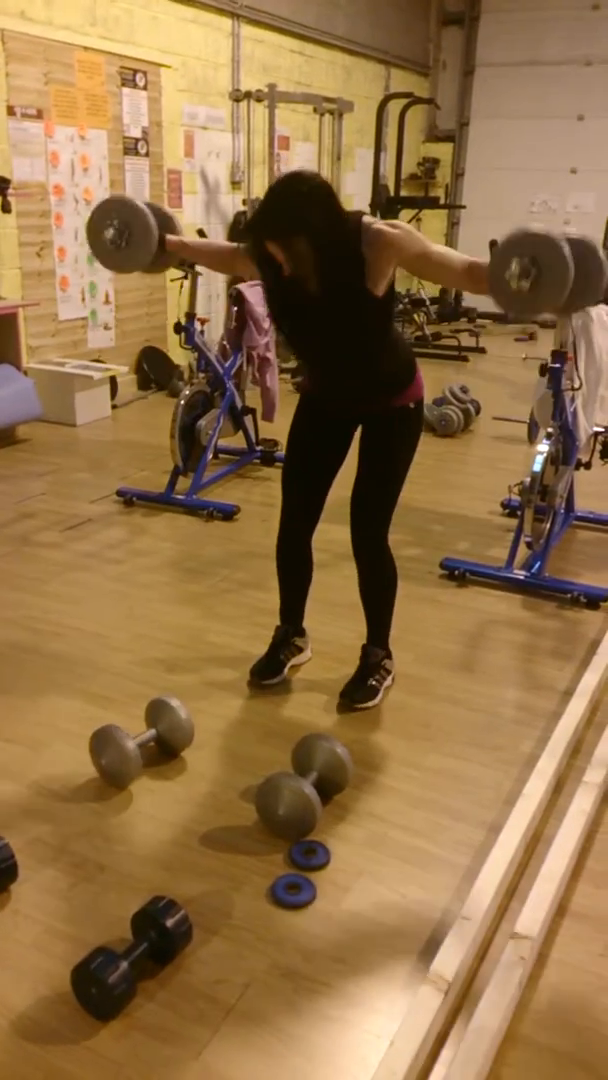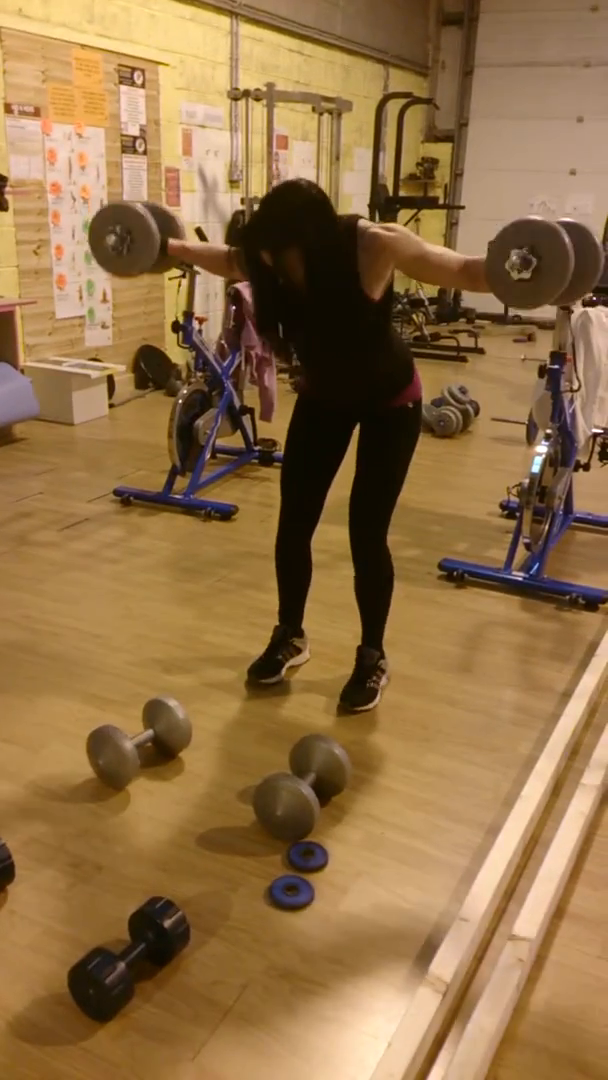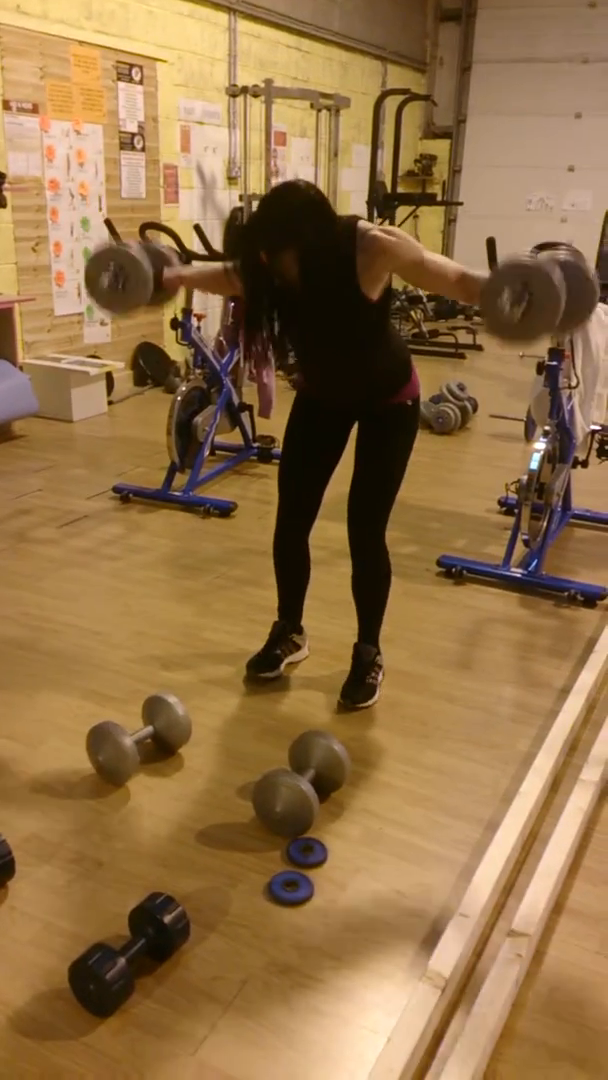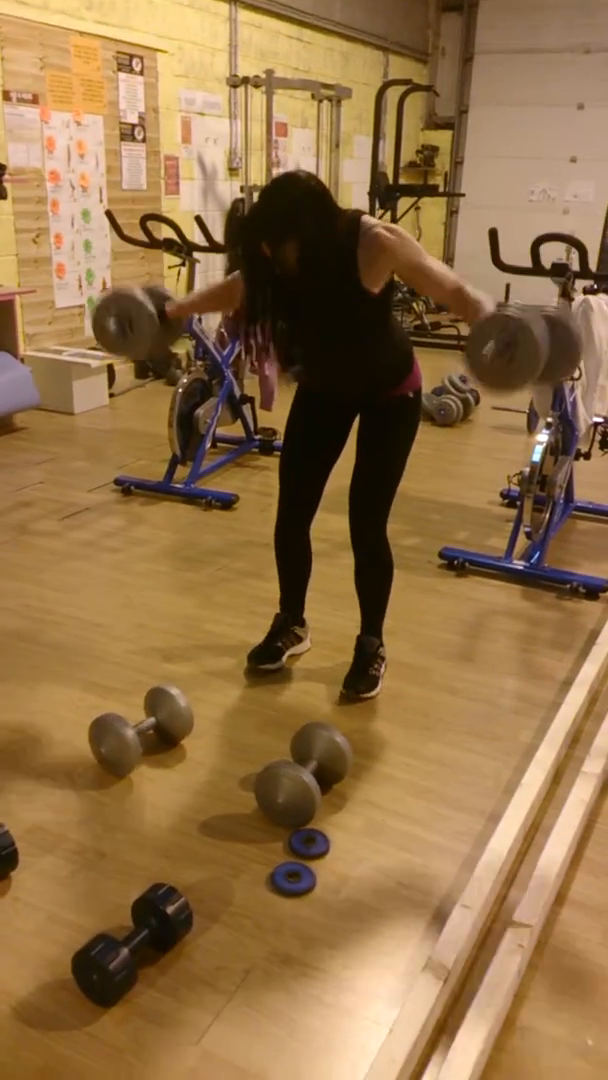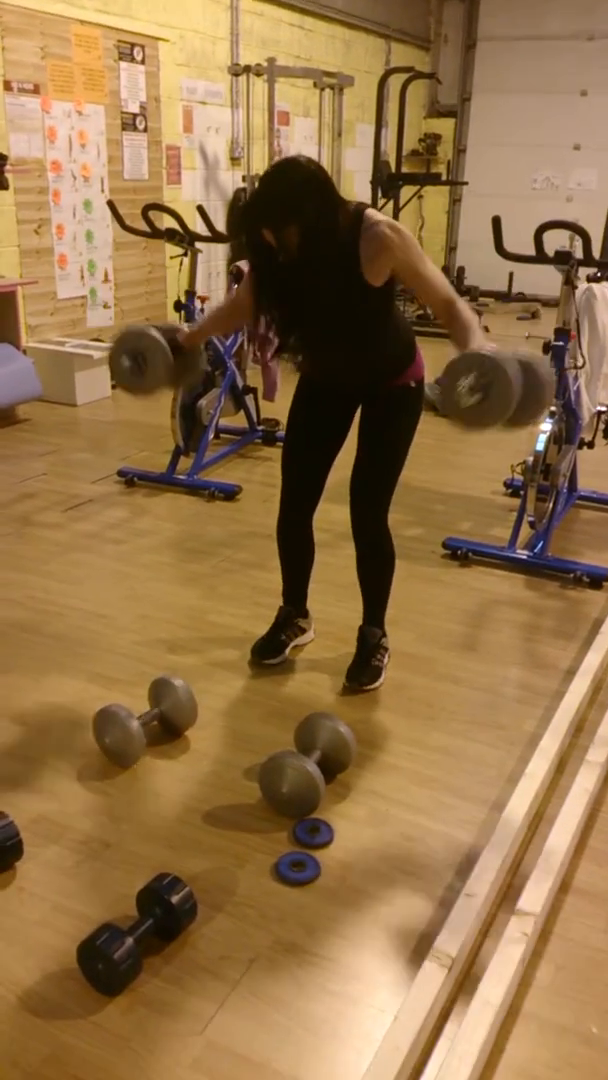
dt=0.1s
person 1, frame 1
left shoulder: (378, 243)
right shoulder: (277, 256)
left elbow: (465, 271)
right elbow: (232, 258)
right wrist: (176, 244)
left hip: (391, 402)
right hip: (324, 397)
left knee: (368, 532)
right knee: (294, 523)
left ankle: (378, 655)
right ankle: (291, 635)
person 1, frame 2
left shoulder: (373, 246)
right shoulder: (274, 261)
left elbow: (462, 270)
right elbow: (230, 261)
right wrist: (176, 249)
left hip: (390, 402)
right hip: (321, 397)
left knee: (366, 532)
right knee: (293, 523)
left ankle: (372, 656)
right ankle: (289, 636)
person 1, frame 3
left shoulder: (372, 247)
right shoulder: (274, 262)
left elbow: (457, 281)
right elbow: (231, 278)
right wrist: (175, 277)
left hip: (388, 400)
right hip: (320, 395)
left knee: (365, 531)
right knee: (291, 519)
left ankle: (369, 653)
right ankle: (289, 632)
person 1, frame 4
left shoulder: (374, 244)
right shoulder: (276, 256)
left elbow: (455, 292)
right elbow: (236, 292)
right wrist: (178, 307)
left hip: (389, 392)
right hip: (322, 388)
left knee: (366, 523)
right knee: (291, 512)
left ankle: (372, 645)
right ankle: (290, 624)
person 1, frame 5
left shoulder: (378, 238)
right shoulder: (279, 248)
left elbow: (447, 304)
right elbow: (246, 303)
left wrist: (479, 352)
right wrist: (188, 337)
left hip: (390, 384)
right hip: (323, 379)
left knee: (367, 513)
right knee: (294, 504)
left ankle: (375, 636)
right ankle: (294, 616)
